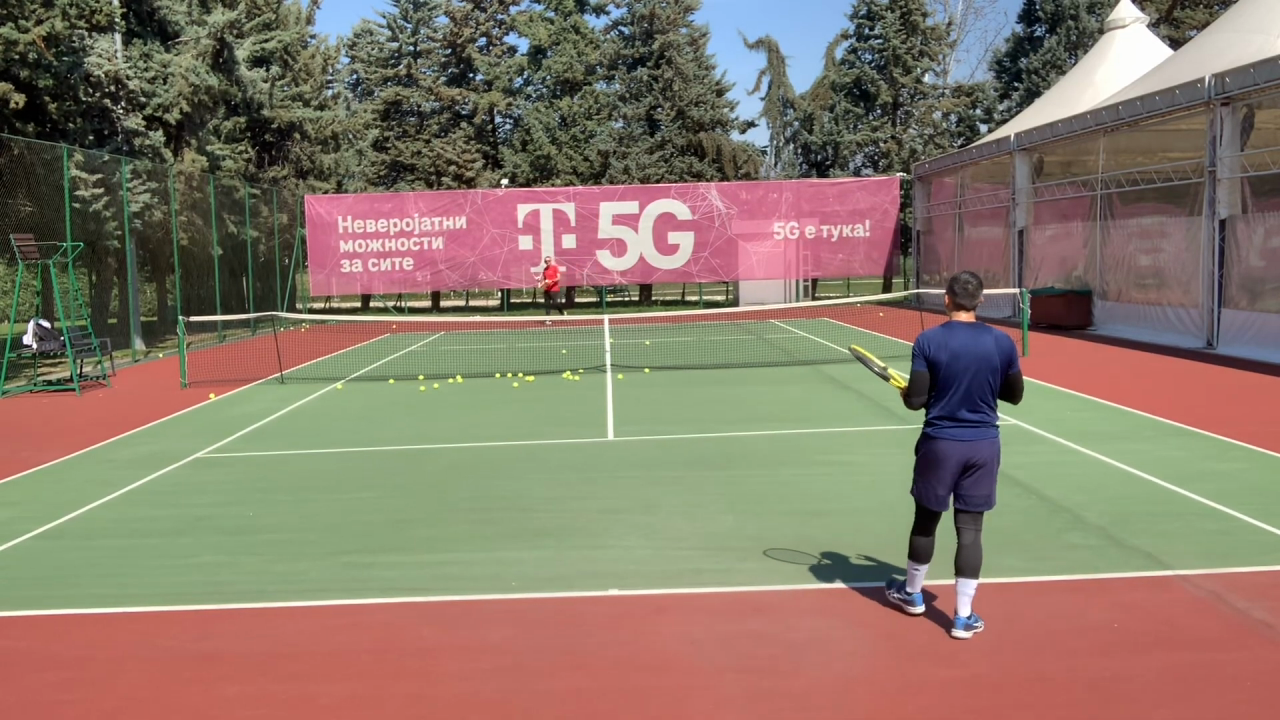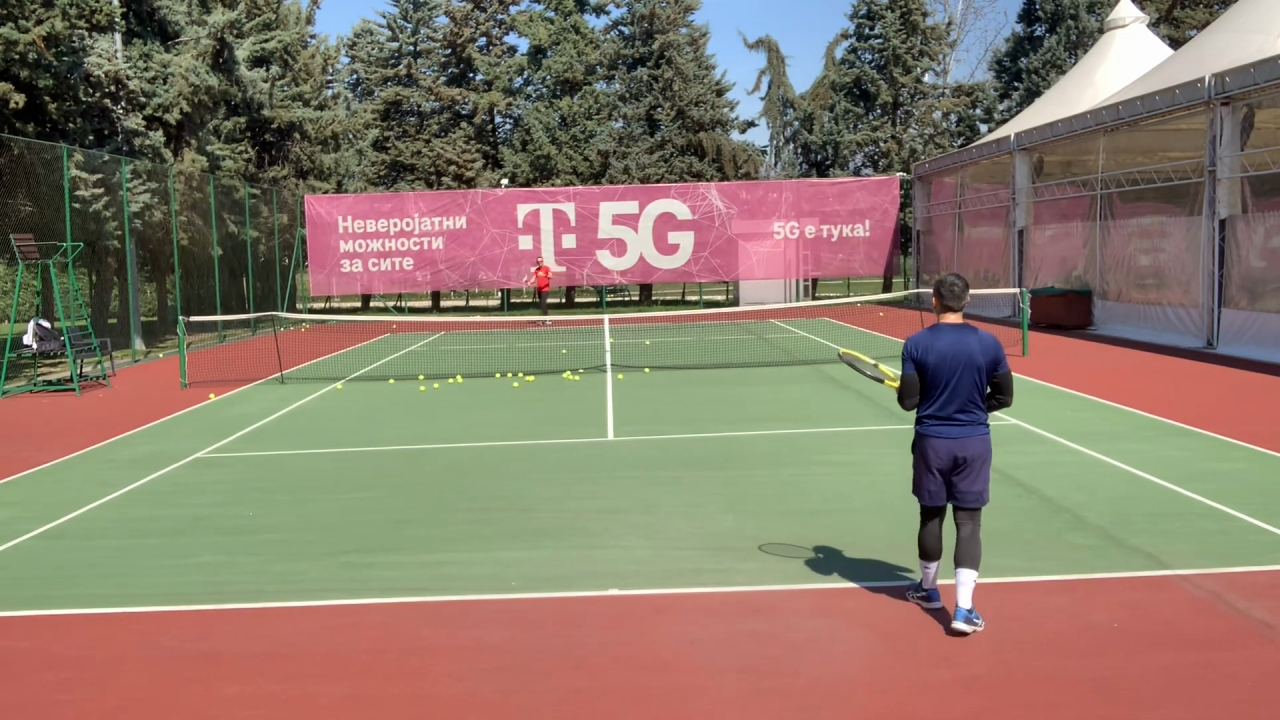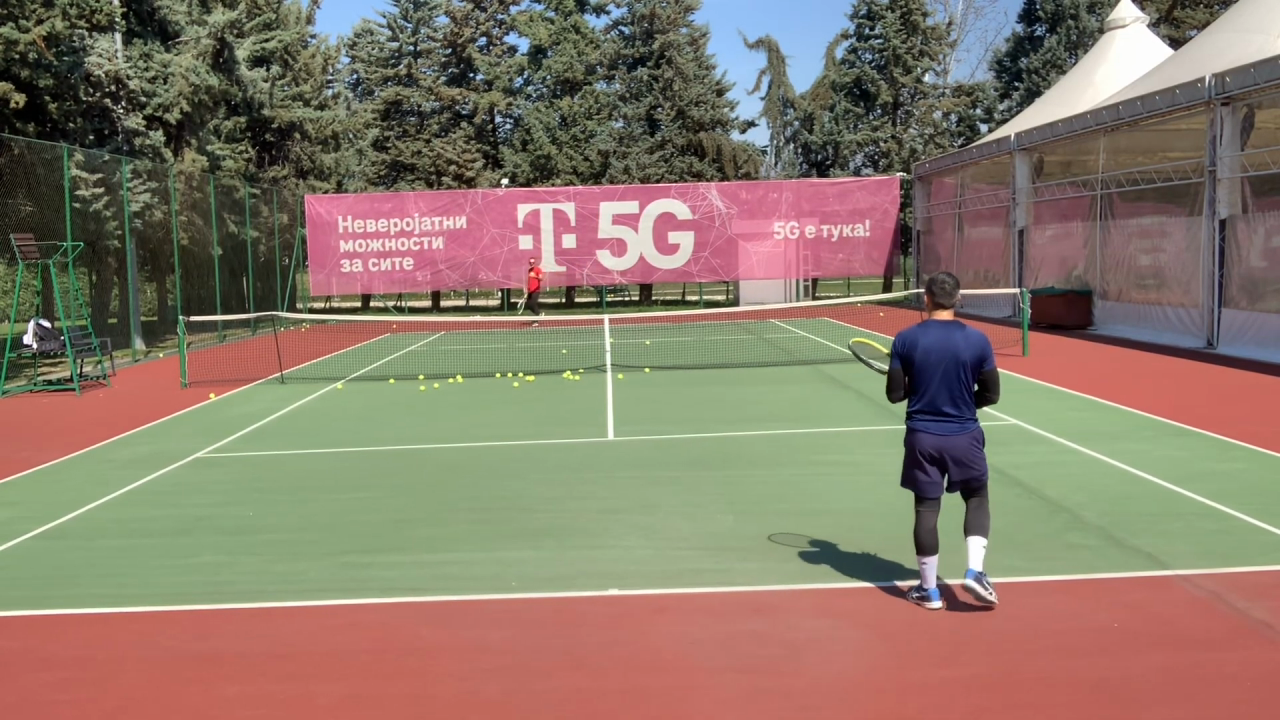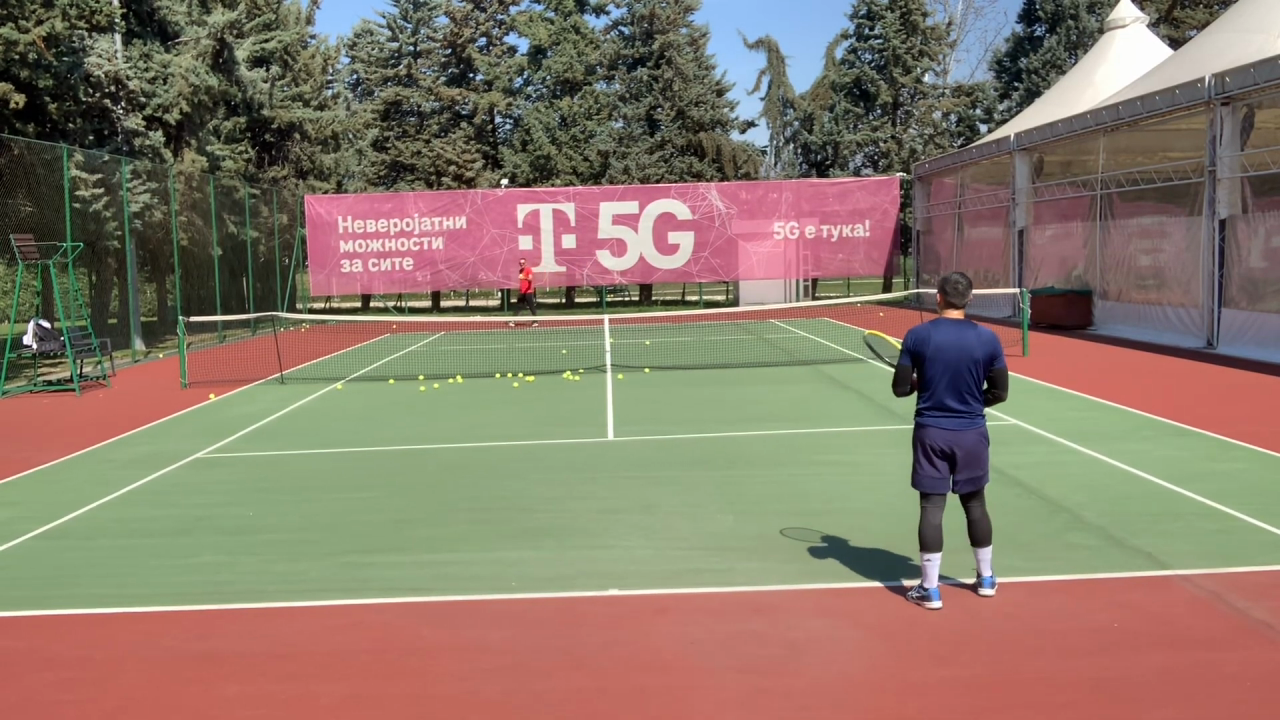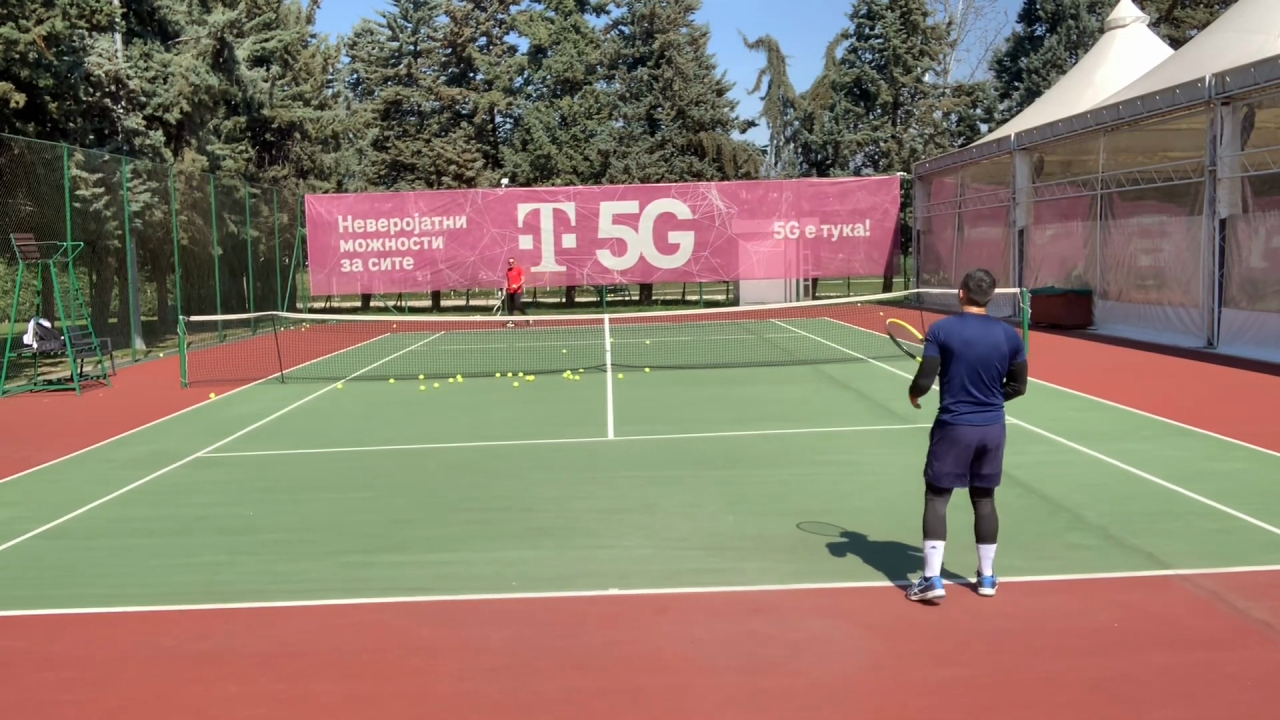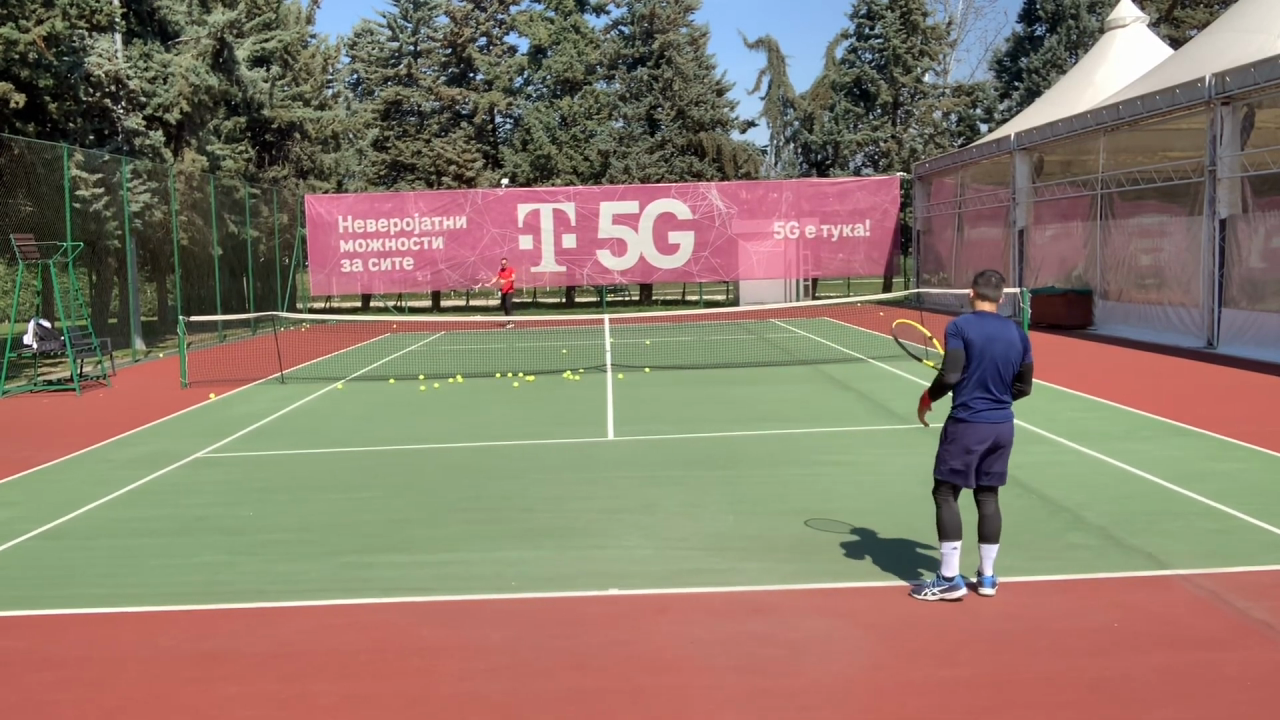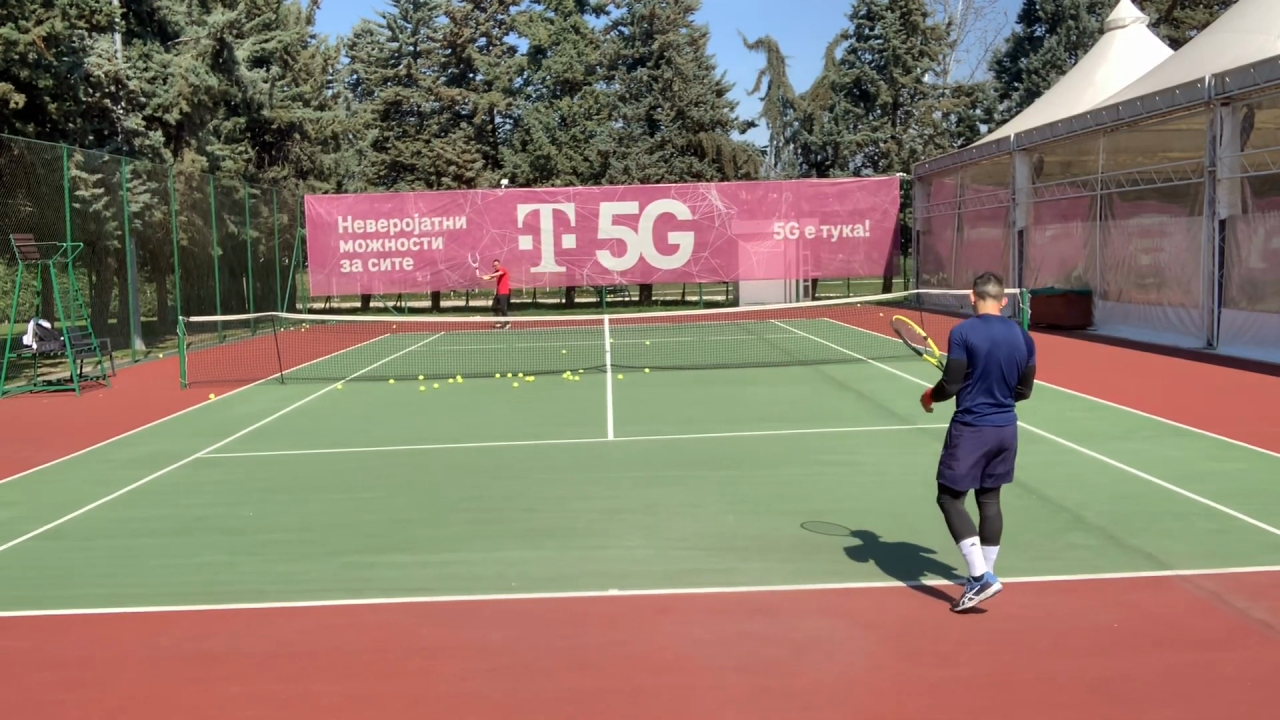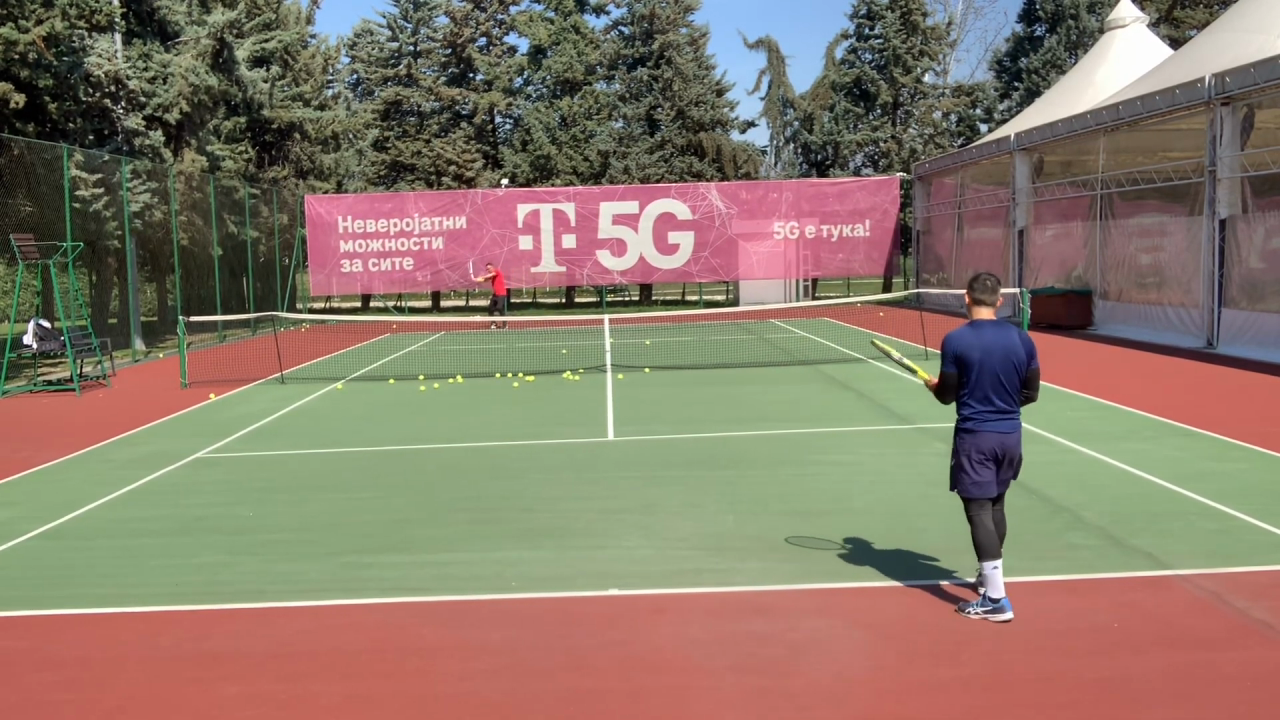
dt=0.3s
person 1, frame 1
left shoulder: (928, 341)
right shoulder: (1002, 343)
left elbow: (915, 400)
right elbow: (1014, 394)
left wrist: (905, 393)
left hip: (939, 444)
right hip: (983, 446)
left knee: (926, 519)
right knee: (970, 529)
left ankle: (912, 593)
right ankle: (964, 616)
person 1, frame 2
left shoulder: (916, 344)
right shoulder: (989, 343)
left elbow: (908, 401)
right elbow: (1004, 397)
left wrist: (900, 392)
left hip: (931, 442)
right hip: (974, 443)
left knee: (930, 516)
right knee: (968, 525)
left ankle: (928, 590)
right ankle: (964, 609)
person 1, frame 3
left shoulder: (905, 339)
right shoulder: (977, 340)
left elbow: (894, 394)
right elbow: (991, 395)
left hip: (922, 437)
right hip: (964, 436)
left knee: (926, 511)
right knee: (977, 499)
left ankle: (928, 590)
right ankle: (974, 573)
person 1, frame 4
left shoulder: (917, 336)
right shoulder: (988, 339)
left elbow: (900, 388)
right elbow: (999, 393)
left hip: (930, 433)
right hip: (971, 433)
left knee: (931, 508)
right knee: (975, 504)
left ankle: (930, 589)
right ankle: (986, 578)
person 1, frame 5
left shoulder: (941, 329)
right shoulder: (1009, 335)
left elbow: (924, 380)
right elbow: (1018, 386)
left wrist: (914, 393)
left hip: (954, 427)
right hip: (992, 428)
left knee: (936, 498)
right knee: (984, 499)
left ankle: (931, 578)
right ankle: (987, 577)
person 1, frame 6
left shoulder: (960, 326)
right shoulder: (1018, 334)
left elbow: (950, 376)
right elbow: (1023, 387)
left wrist: (927, 397)
left hip: (966, 425)
right hip: (1002, 425)
left knee: (945, 495)
right knee: (988, 498)
left ankle: (949, 578)
right ankle: (987, 576)
person 1, frame 7
left shoulder: (963, 332)
right shoulder: (1023, 337)
left elbow: (950, 386)
right elbow: (1024, 389)
left wrist: (929, 395)
left hip: (970, 429)
right hip: (1005, 429)
left knee: (950, 499)
right knee: (989, 499)
left ankle: (981, 576)
right ankle: (984, 571)
person 1, frame 8
left shoulder: (955, 340)
right shoulder: (1022, 339)
left elbow: (946, 395)
right elbow: (1031, 393)
left wrist: (933, 386)
left hip: (974, 436)
right hip: (1010, 435)
left knee: (979, 513)
right knee: (995, 505)
left ankle: (996, 599)
right ankle: (988, 577)
